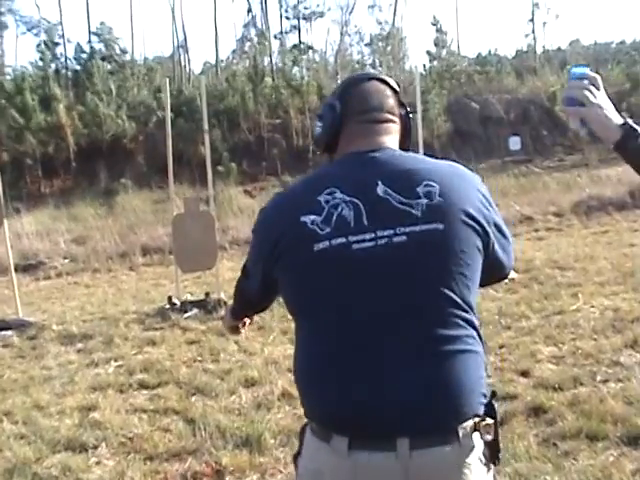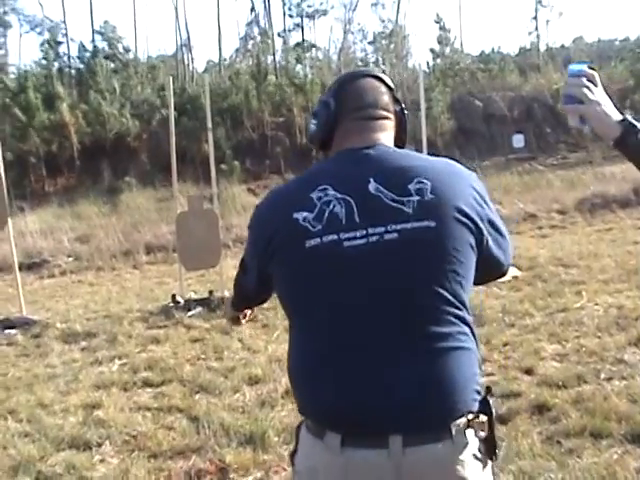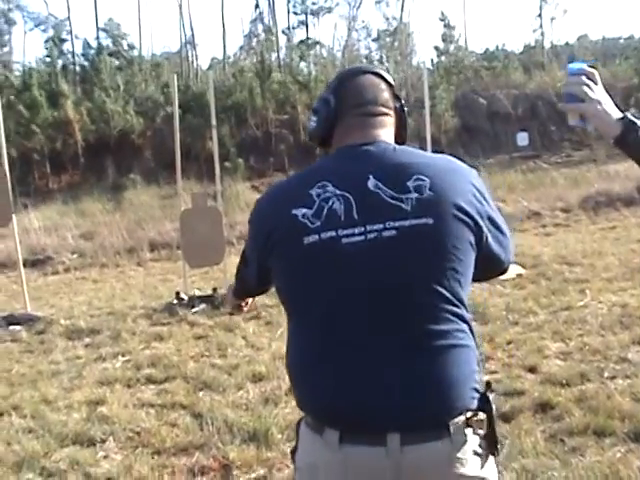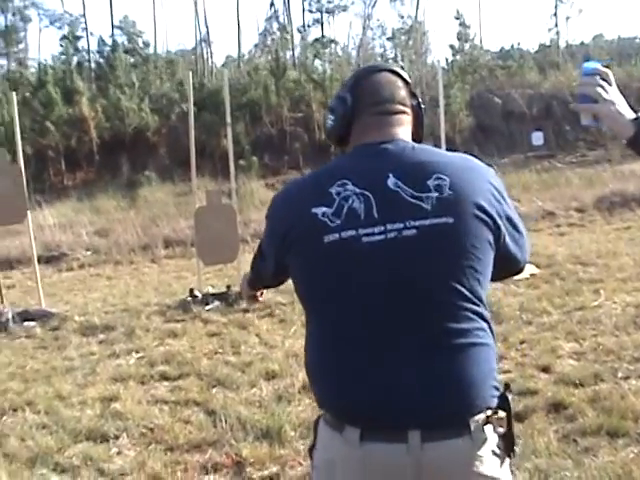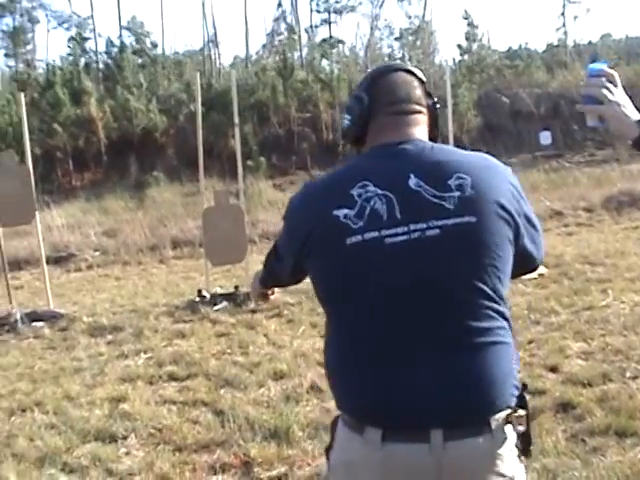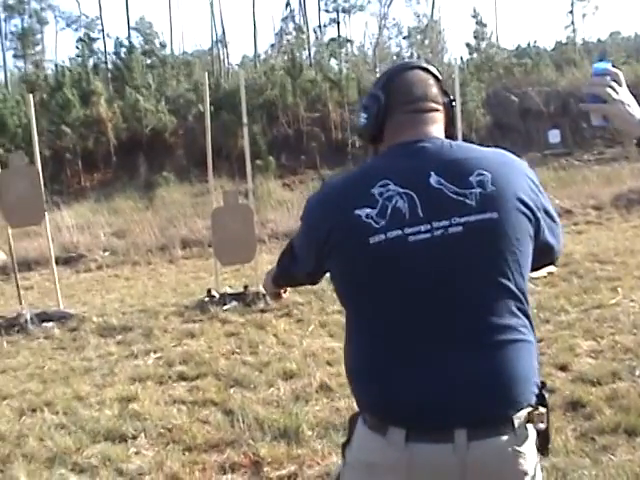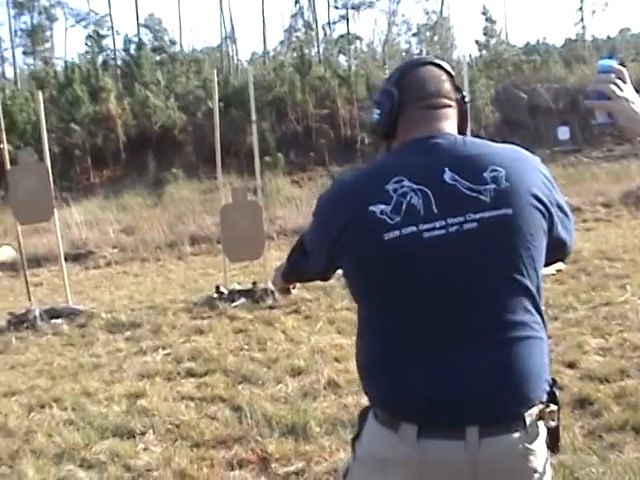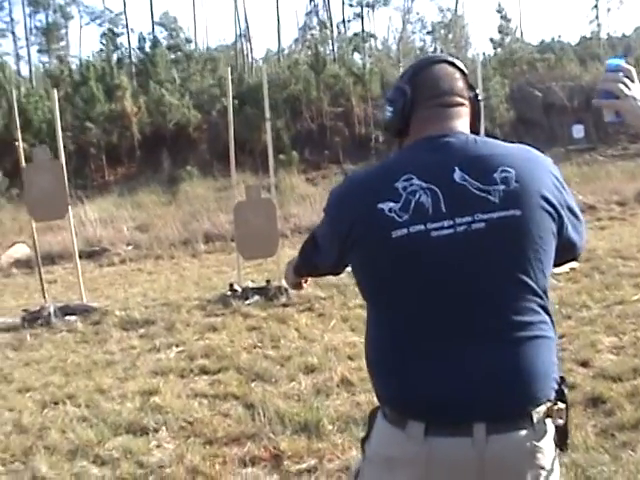
dt=0.1s
person 1, frame 1
left shoulder: (286, 211)
right shoulder: (461, 185)
left elbow: (256, 290)
right elbow: (498, 266)
left wrist: (237, 313)
right hip: (451, 447)
person 1, frame 2
left shoulder: (282, 208)
right shoulder: (456, 182)
left elbow: (254, 285)
right elbow: (496, 263)
left wrist: (238, 304)
right hip: (445, 445)
person 1, frame 3
left shoulder: (281, 204)
right shoulder: (456, 179)
left elbow: (255, 274)
right elbow: (497, 259)
left wrist: (238, 293)
right hip: (445, 443)
person 1, frame 4
left shoulder: (298, 201)
right shoulder: (474, 178)
left elbow: (269, 269)
right elbow: (512, 259)
left wrist: (251, 283)
right hip: (463, 441)
person 1, frame 5
left shoulder: (318, 202)
right shoulder: (492, 177)
left elbow: (285, 266)
right elbow: (528, 257)
left wrist: (264, 281)
right hip: (482, 439)
person 1, frame 6
left shoulder: (336, 202)
right shoulder: (510, 173)
left elbow: (301, 266)
right elbow: (546, 251)
left wrist: (276, 279)
right hip: (503, 438)
person 1, frame 7
left shoulder: (349, 197)
right shoulder: (523, 170)
left elbow: (311, 260)
right elbow: (559, 244)
left wrist: (285, 274)
left hip: (404, 443)
right hip: (513, 436)
person 1, frame 8
left shoulder: (360, 194)
right shoulder: (534, 170)
left elbow: (322, 255)
right elbow: (569, 246)
left wrist: (297, 268)
left hip: (413, 440)
right hip: (521, 435)
